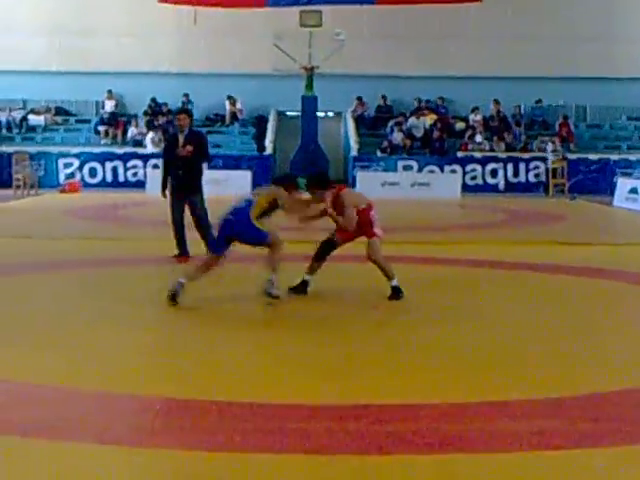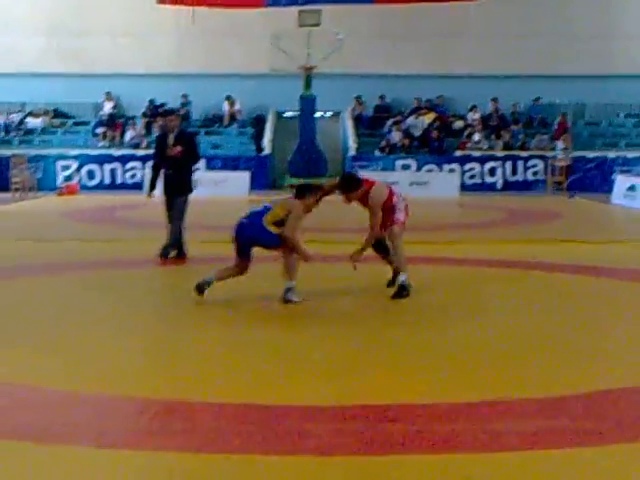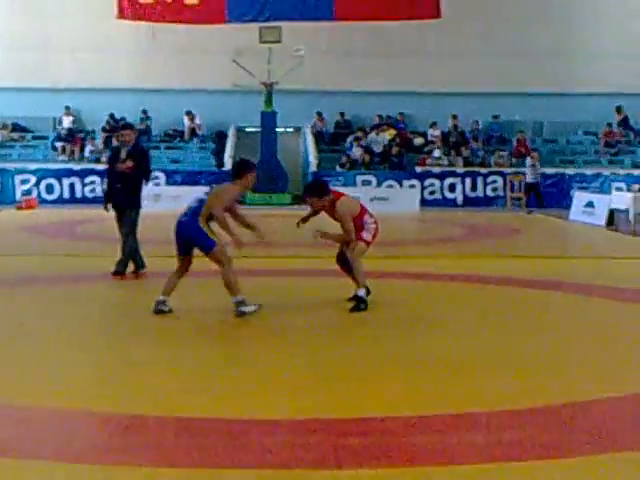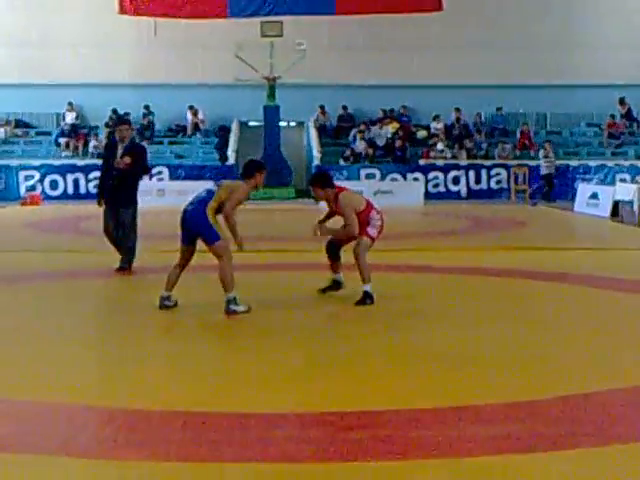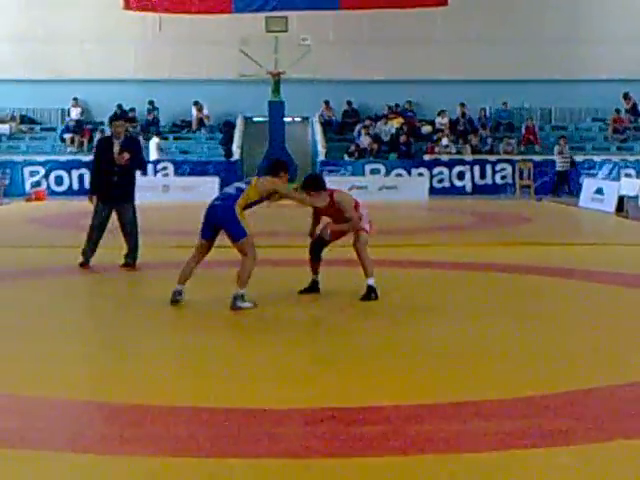
dt=0.3s
person 1, frame 1
left shoulder: (198, 136)
right shoulder: (170, 138)
left elbow: (205, 156)
right elbow: (166, 163)
left wrist: (189, 154)
right wrist: (164, 185)
left hip: (193, 185)
right hip: (176, 185)
left knee: (201, 218)
right knee: (177, 221)
right ankle: (183, 251)
person 1, frame 2
left shoulder: (188, 137)
right shoulder: (161, 138)
left elbow: (195, 158)
right elbow: (157, 163)
left wrist: (179, 155)
right wrist: (152, 185)
left hip: (182, 185)
right hip: (169, 185)
left knee: (176, 219)
right knee: (173, 220)
left ankle: (167, 252)
right ankle: (180, 252)
person 1, frame 3
left shoulder: (141, 152)
right shoulder: (115, 151)
left elbow: (146, 174)
right elbow: (110, 175)
left wrist: (128, 171)
right wrist: (107, 198)
left hip: (131, 200)
right hip: (118, 200)
left knee: (127, 234)
right knee: (128, 234)
left ankle: (121, 268)
right ankle: (139, 265)
person 1, frame 4
left shoulder: (138, 148)
right shoulder: (109, 147)
left elbow: (144, 170)
right elbow: (104, 170)
left wrist: (127, 167)
right wrist: (101, 194)
left hip: (128, 196)
right hip: (111, 196)
left knee: (128, 231)
right knee: (109, 230)
left ankle: (126, 263)
right ankle: (127, 255)
person 1, frame 5
left shoulder: (134, 143)
right shoulder: (102, 143)
left elbow: (141, 165)
right elbow: (96, 167)
left wrist: (127, 162)
right wrist: (93, 190)
left hip: (125, 192)
right hip: (105, 192)
left knee: (130, 227)
right knee: (96, 226)
left ankle: (131, 260)
right ankle: (86, 258)
person 2, frame 1
left shoulder: (266, 193)
right shoulder: (279, 192)
right elbow: (288, 206)
left hip: (228, 223)
right hip: (242, 223)
left knee: (207, 264)
right knee: (276, 243)
left ankle: (180, 285)
right ankle: (271, 285)
person 2, frame 2
left shoulder: (290, 202)
right shoulder: (299, 207)
right elbow: (288, 234)
right wrist: (302, 252)
left hip: (242, 228)
right hip: (254, 226)
left knee: (240, 269)
right knee: (292, 251)
left ankle: (209, 281)
right ankle: (289, 292)
person 2, frame 3
left shoulder: (228, 190)
right shoulder: (231, 191)
left elbow: (237, 216)
right elbow: (216, 212)
left wrist: (253, 228)
right wrist: (233, 235)
left hip: (182, 225)
right hip: (194, 225)
left knee: (183, 268)
right knee: (225, 262)
left ankle: (161, 303)
right ankle: (240, 304)
person 2, frame 4
left shoulder: (231, 184)
right shoulder: (243, 188)
right elbow: (227, 210)
right wrist: (236, 236)
left hip: (188, 213)
right hip: (201, 215)
left knee: (184, 260)
right knee: (225, 257)
left ankle: (166, 298)
right ankle: (231, 302)
person 2, frame 5
left shoulder: (257, 182)
right shoulder: (273, 183)
left elbow: (271, 198)
right elbow: (297, 197)
right wrist: (314, 202)
left hip: (213, 208)
right hip: (229, 211)
left knee: (198, 254)
right knee: (249, 254)
left ankle: (177, 292)
right ankle: (238, 298)
person 3, frame 1
left shoulder: (345, 197)
right shoulder: (329, 196)
left elbow: (350, 226)
right elbow: (326, 212)
left wrist: (331, 213)
right wrist: (310, 217)
left hip: (369, 222)
right hip: (352, 222)
left knee: (373, 255)
right knee: (325, 247)
left ankle: (395, 286)
right ankle: (304, 283)
person 3, frame 2
left shoulder: (373, 197)
right shoulder: (350, 185)
left elbow: (375, 230)
left wrist: (359, 251)
left hip: (396, 207)
right hip: (384, 208)
left knee: (394, 240)
right knee: (376, 242)
left ankle: (403, 284)
right ankle: (397, 272)
person 3, frame 3
left shoulder: (340, 208)
right shoulder: (326, 198)
left elbow: (350, 237)
right elbow: (318, 209)
left wrist: (326, 235)
right wrist: (307, 217)
left hip: (367, 226)
right hip: (355, 225)
left knee: (352, 257)
right knee: (341, 259)
left ankle: (362, 298)
right ankle: (362, 289)
person 3, frame 4
left shoulder: (343, 201)
right shoulder: (330, 195)
left elbow: (353, 231)
right elbow: (334, 209)
left wrist: (328, 231)
right wrist: (323, 221)
left hip: (372, 221)
right hip: (359, 220)
left knee: (358, 251)
right knee: (331, 245)
left ankle: (368, 293)
right ankle: (337, 281)
person 3, frame 5
left shoulder: (339, 199)
right shoulder: (317, 201)
left elbow: (356, 224)
right elbow: (317, 213)
left wrist: (333, 227)
right wrist: (313, 228)
left hip: (358, 219)
right hip: (340, 220)
left knee: (359, 246)
right knee: (315, 245)
left ankle: (371, 288)
right ankle: (314, 284)
